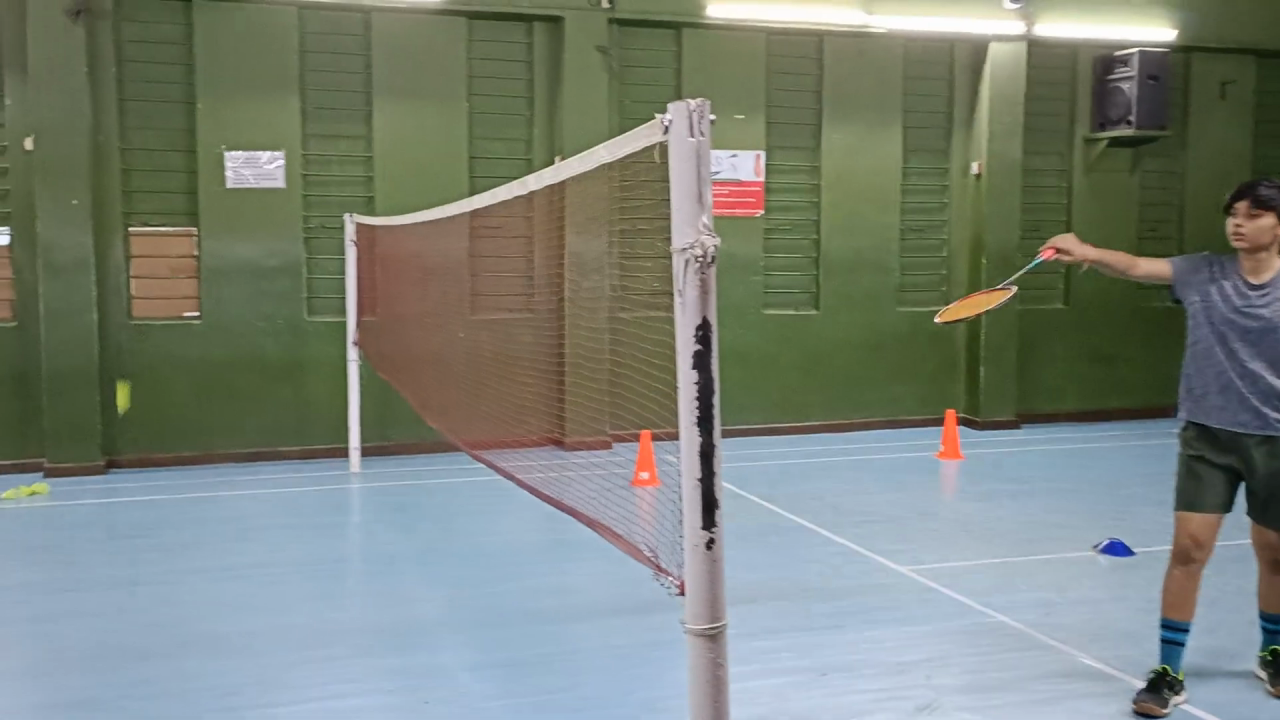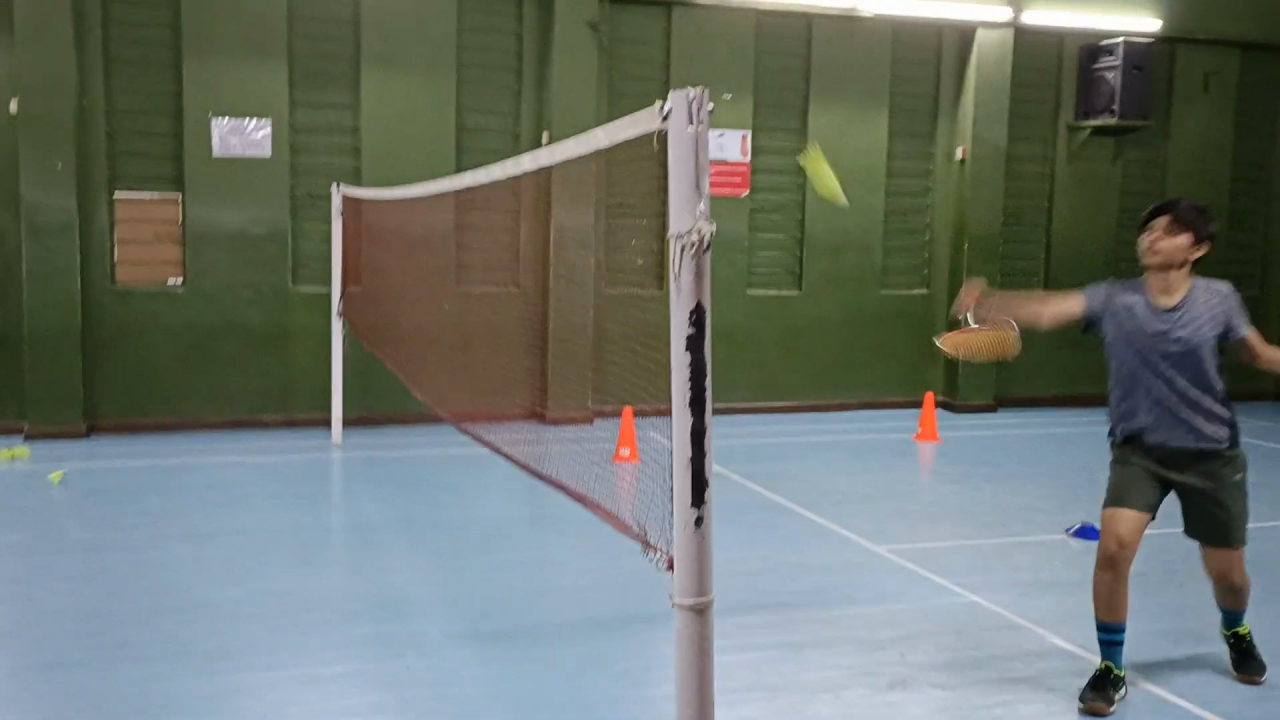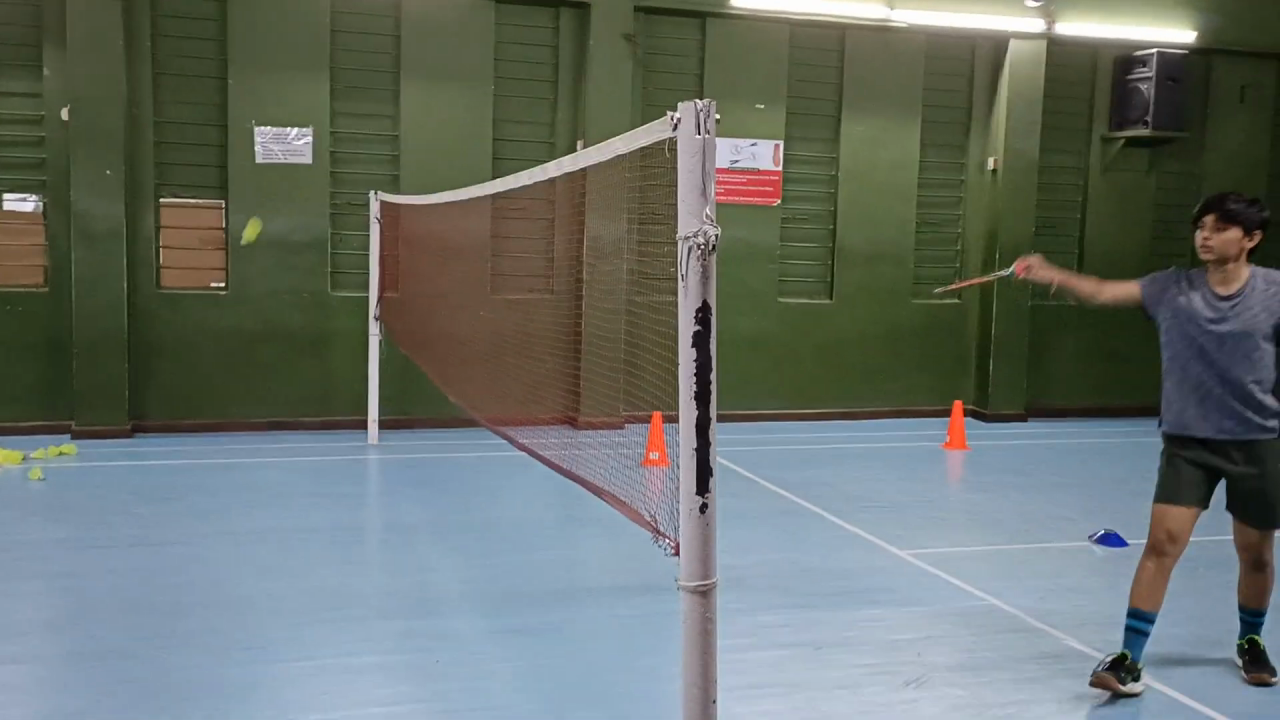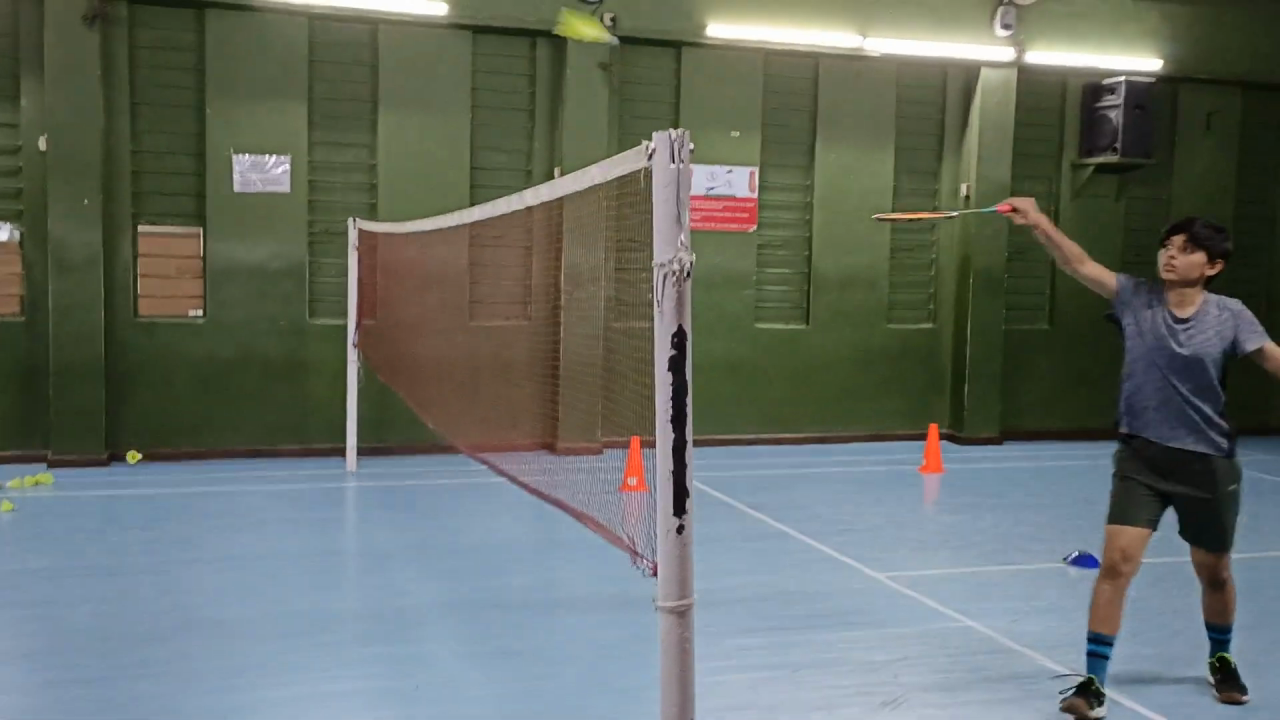
dt=0.7s
person 1, frame 1
right shoulder: (1203, 273)
right elbow: (1136, 267)
right wrist: (1086, 253)
right hip: (1208, 434)
right knee: (1189, 549)
right ankle: (1169, 672)
person 1, frame 2
left shoulder: (1219, 299)
right shoulder: (1113, 297)
right elbow: (1050, 311)
right wrist: (993, 303)
left hip: (1210, 451)
right hip: (1139, 449)
left knee: (1228, 571)
right knee: (1113, 549)
left ankle: (1236, 633)
right ankle: (1110, 669)
person 1, frame 3
right shoulder: (1171, 287)
right elbow: (1105, 291)
right wrist: (1052, 274)
right hip: (1187, 439)
right knee: (1164, 542)
right ankle: (1130, 658)
person 1, frame 4
left shoulder: (1230, 316)
right shoulder: (1136, 298)
right elbow: (1081, 266)
right wrist: (1040, 224)
left hip: (1207, 461)
right hip: (1141, 457)
left knee: (1214, 572)
right knee: (1116, 563)
left ankle: (1220, 661)
